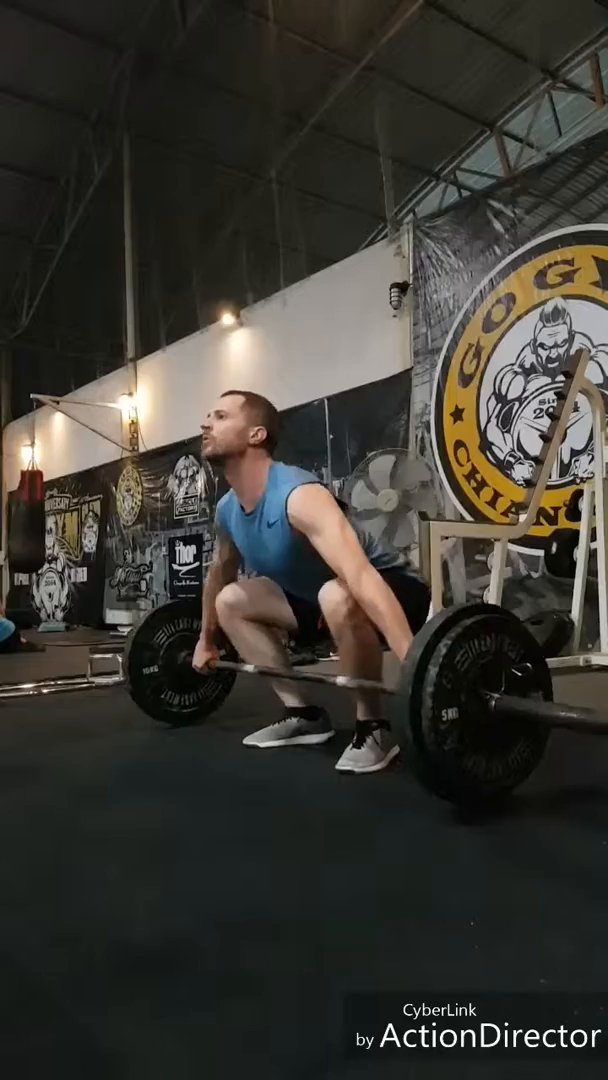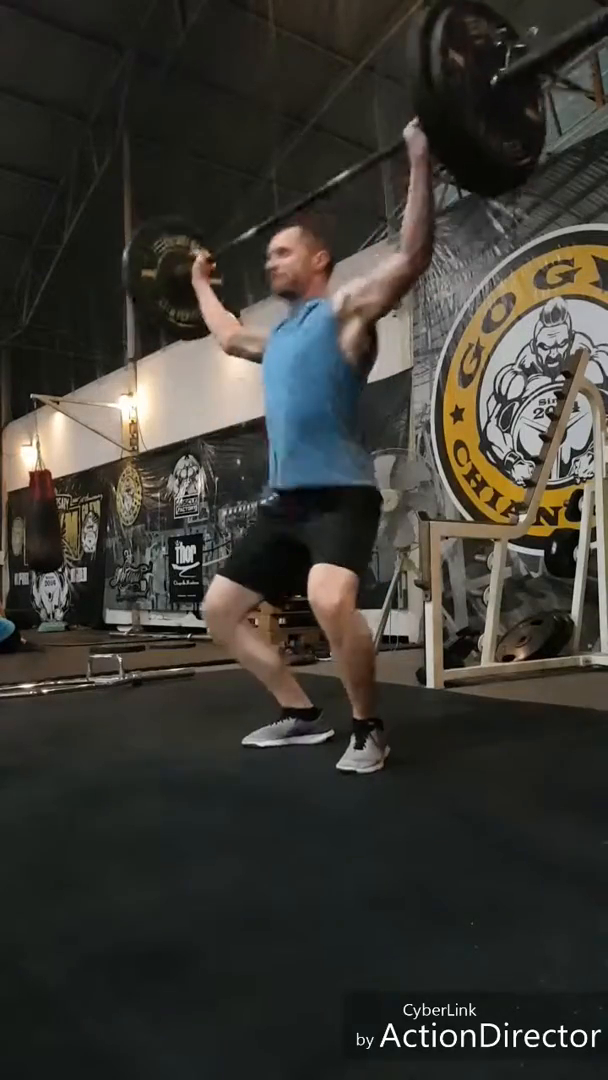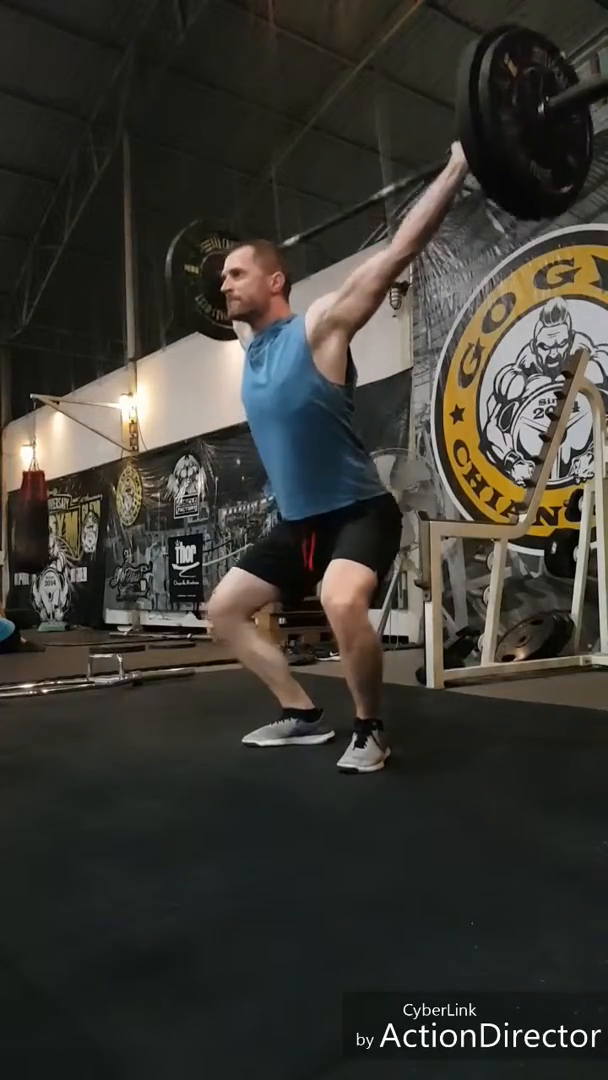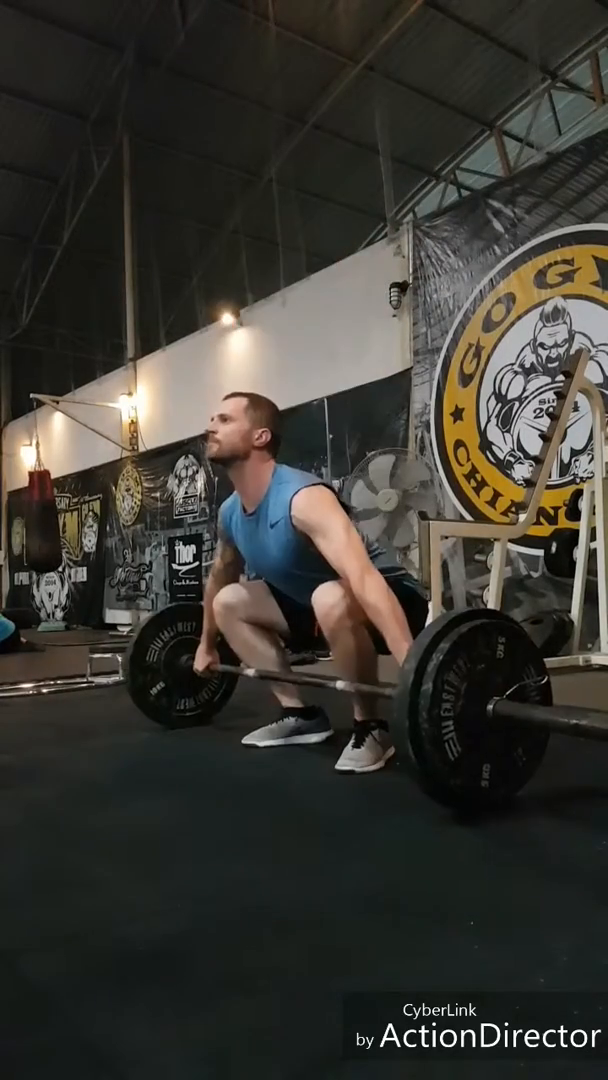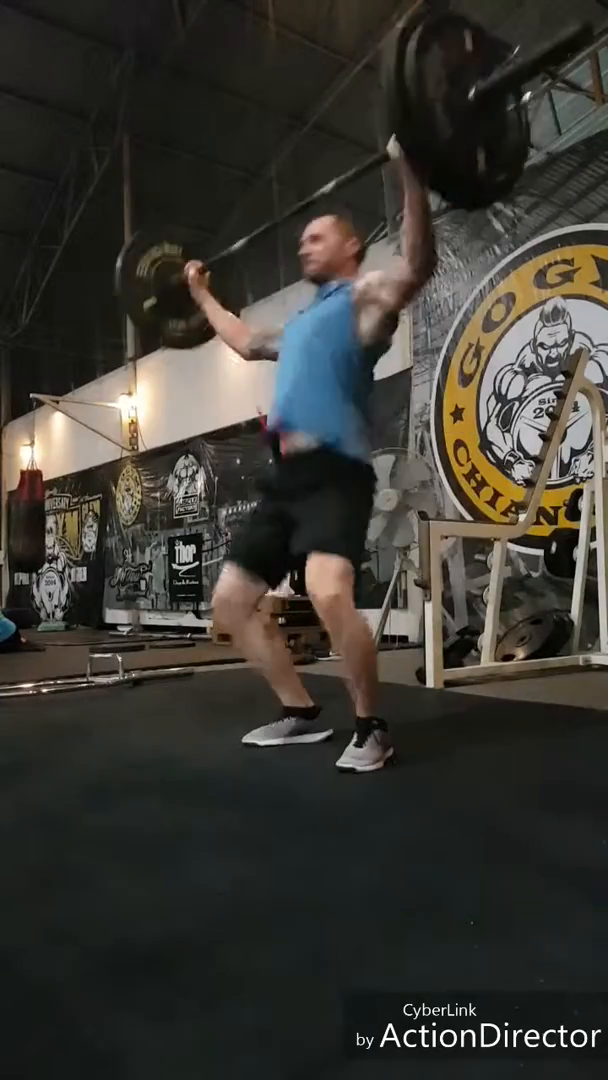
dt=1s
person 1, frame 1
left shoulder: (298, 496)
right shoulder: (228, 510)
left elbow: (363, 578)
right elbow: (219, 575)
right wrist: (206, 642)
left hip: (391, 588)
left knee: (338, 598)
right knee: (229, 602)
left ankle: (374, 730)
right ankle: (303, 715)
person 1, frame 2
left shoulder: (347, 310)
right shoulder: (279, 331)
left elbow: (413, 258)
right elbow: (229, 332)
left wrist: (421, 158)
right wrist: (200, 278)
left hip: (339, 496)
right hip: (284, 502)
left knee: (330, 602)
right knee: (219, 610)
left ankle: (368, 730)
right ankle: (301, 714)
person 1, frame 3
left shoulder: (318, 328)
right shoulder: (255, 344)
left elbow: (398, 252)
right elbow: (240, 312)
left wrist: (457, 165)
left hip: (358, 510)
right hip: (298, 519)
left knee: (342, 602)
right knee: (224, 608)
left ankle: (370, 732)
right ankle: (304, 714)
person 1, frame 4
left shoulder: (303, 498)
right shoulder: (231, 512)
left elbow: (365, 580)
right elbow: (219, 578)
right wrist: (206, 646)
left hip: (389, 599)
left knee: (333, 601)
right knee: (228, 604)
left ankle: (371, 729)
right ankle: (300, 714)
person 1, frame 5
left shoulder: (368, 295)
right shoulder: (302, 316)
left elbow: (420, 263)
right elbow: (242, 338)
left wrist: (409, 174)
right wrist: (199, 291)
left hip: (335, 472)
right hip: (282, 477)
left knee: (327, 592)
right knee: (229, 602)
left ankle: (371, 728)
right ankle: (302, 713)
